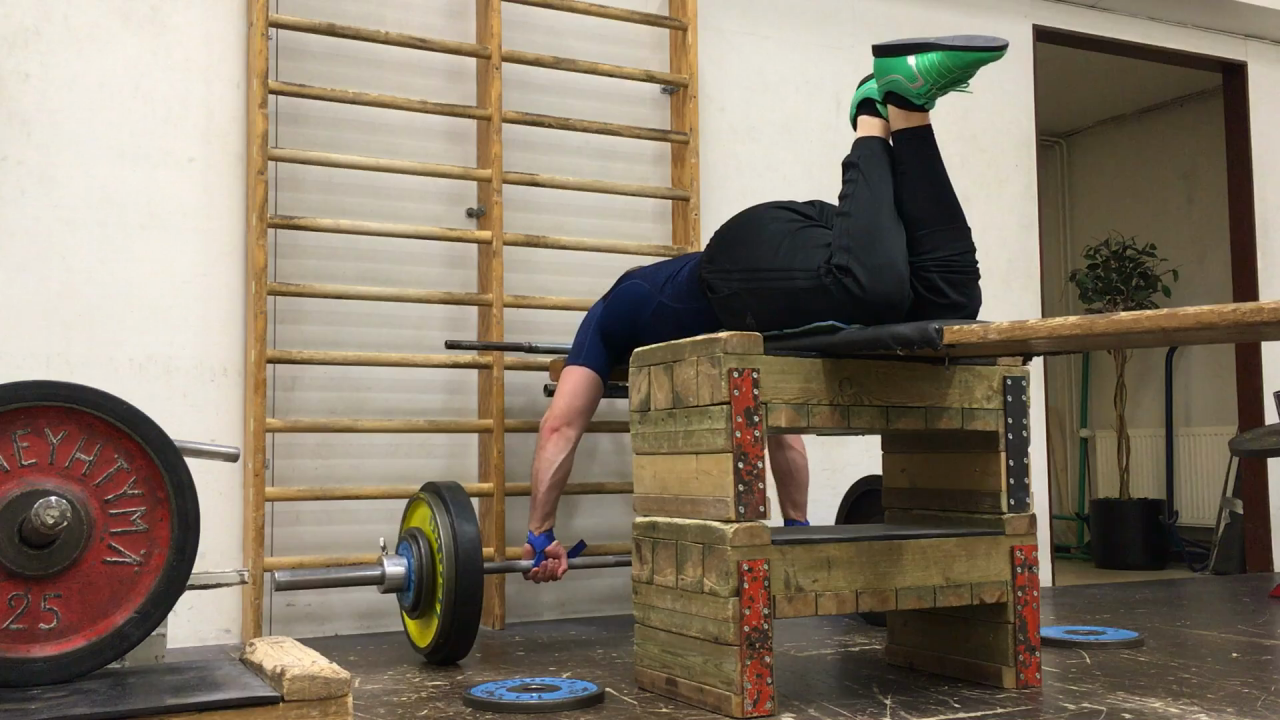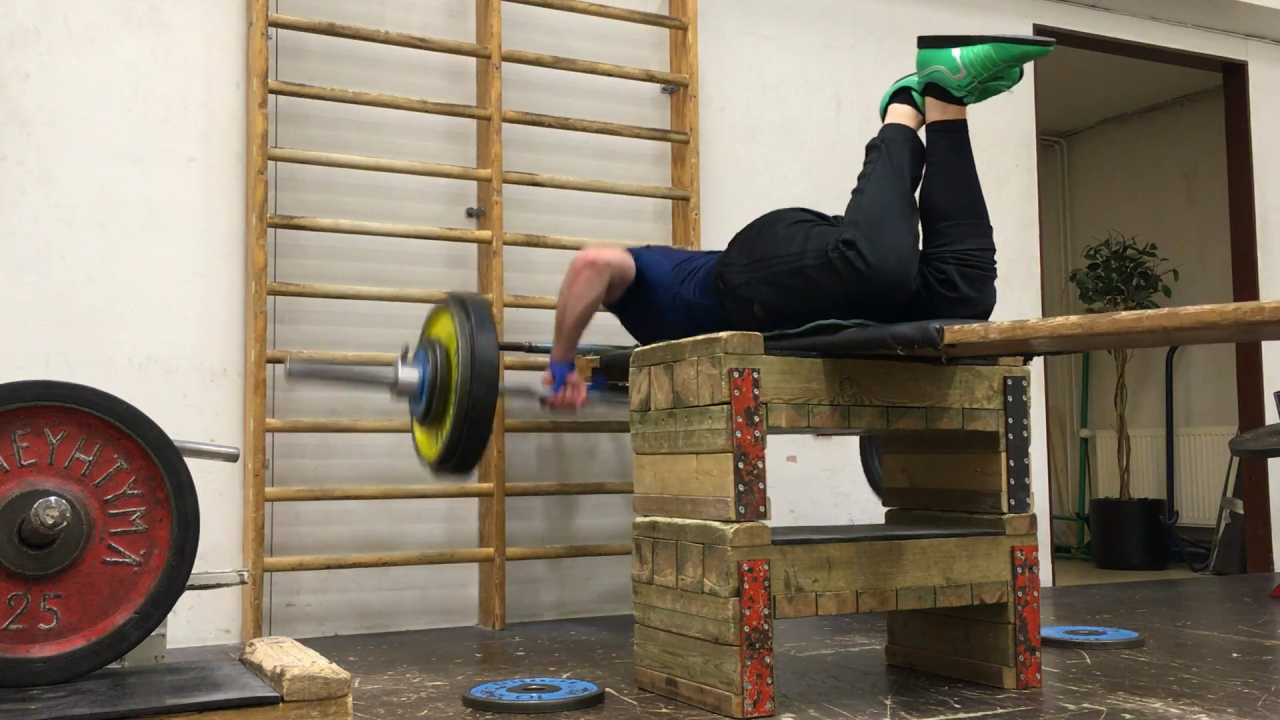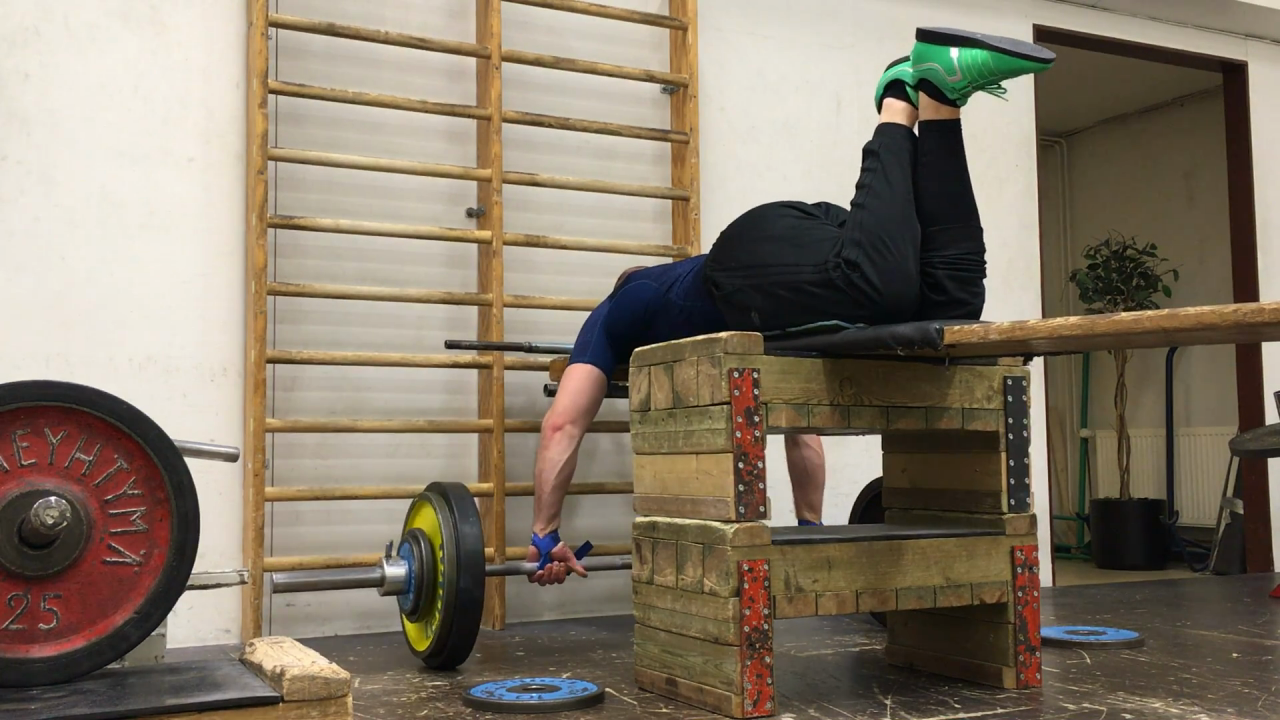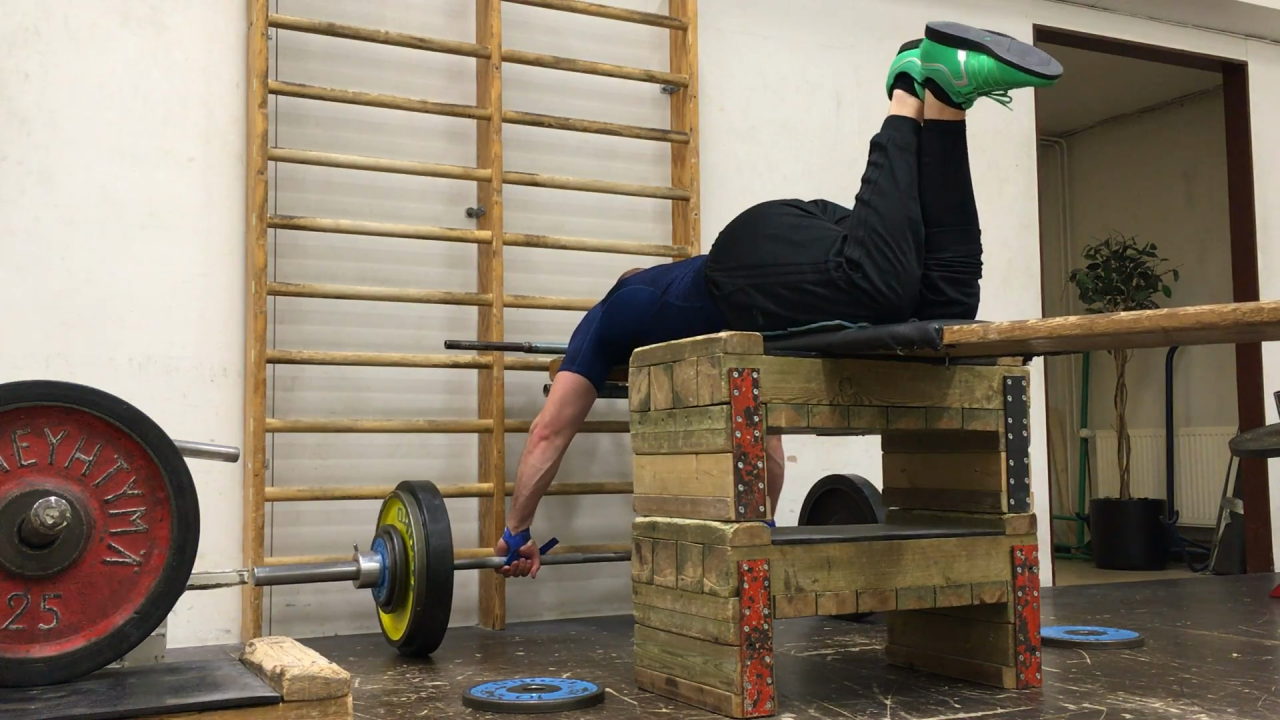
dt=1s
person 1, frame 1
left shoulder: (611, 318)
right shoulder: (735, 336)
left elbow: (562, 426)
right elbow: (780, 425)
left wrist: (541, 535)
right wrist: (796, 526)
left hip: (753, 261)
left knee: (873, 288)
right knee: (949, 300)
left ankle: (873, 121)
person 1, frame 2
left shoulder: (638, 273)
left elbow: (595, 262)
left wrist: (562, 365)
left hip: (774, 260)
right knee: (965, 293)
left ankle: (904, 114)
person 1, frame 3
left shoulder: (614, 316)
left elbow: (563, 424)
right elbow: (800, 425)
left wrist: (546, 535)
right wrist: (811, 525)
left hip: (760, 260)
left knee: (881, 284)
right knee: (952, 302)
left ankle: (899, 106)
right ankle: (935, 93)
person 1, frame 4
left shoulder: (608, 321)
left elbow: (550, 431)
right elbow: (765, 430)
left wrist: (518, 533)
left hip: (756, 260)
left knee: (880, 287)
right knee: (947, 303)
left ankle: (909, 98)
right ankle: (939, 94)
